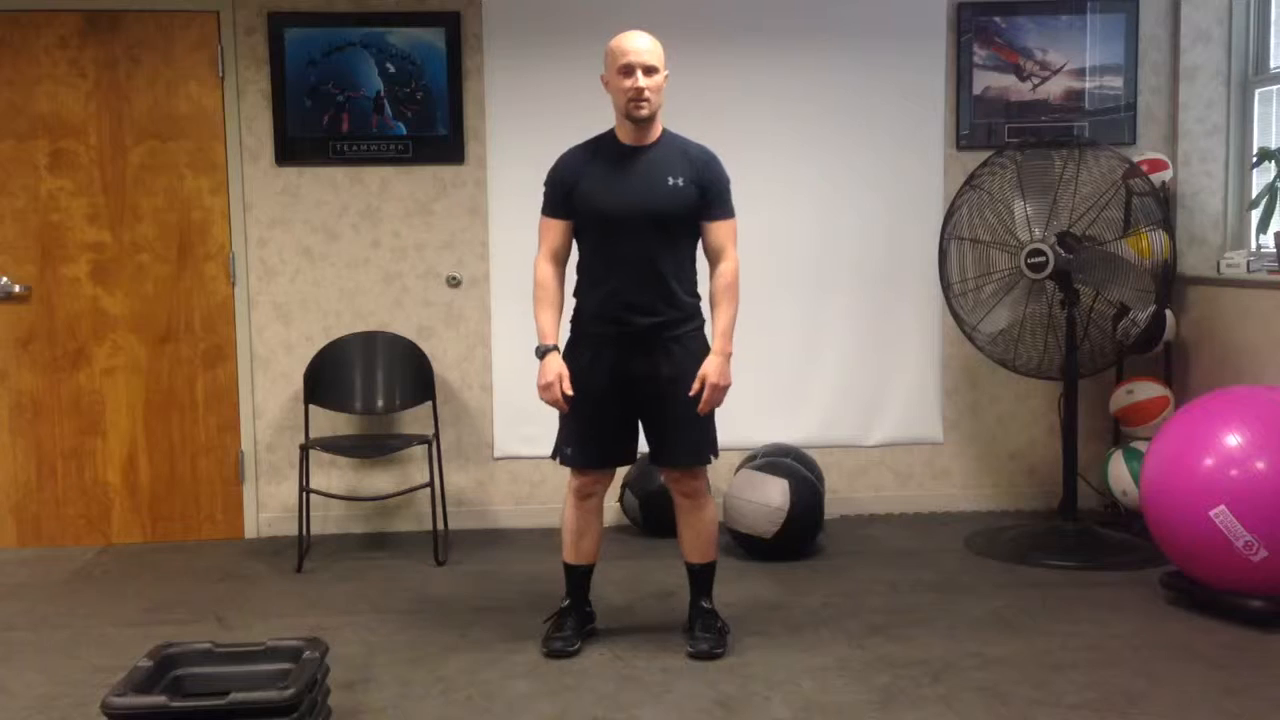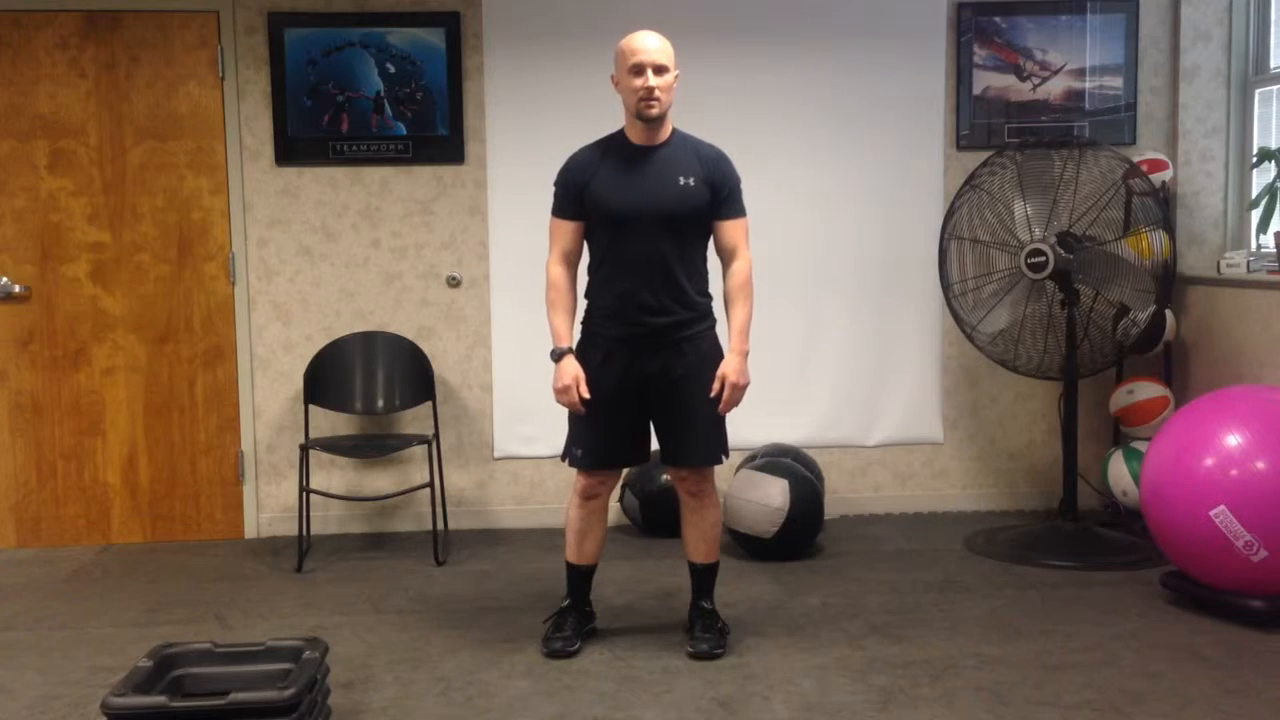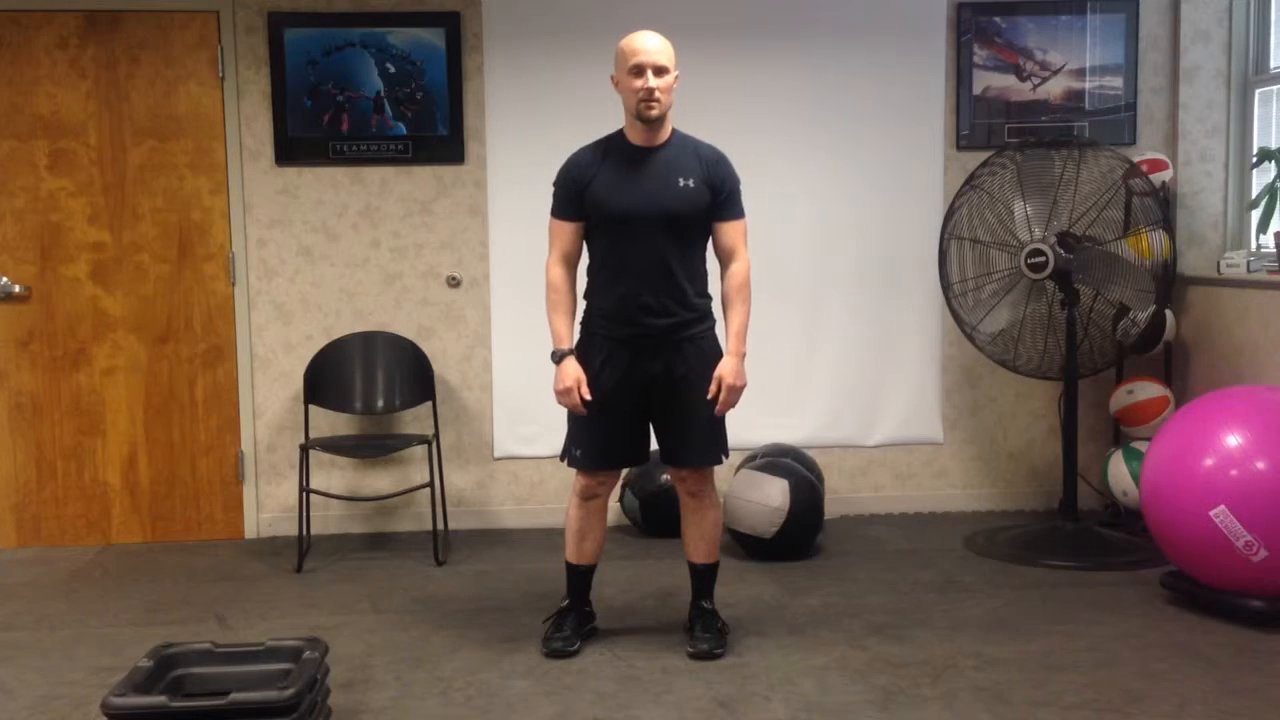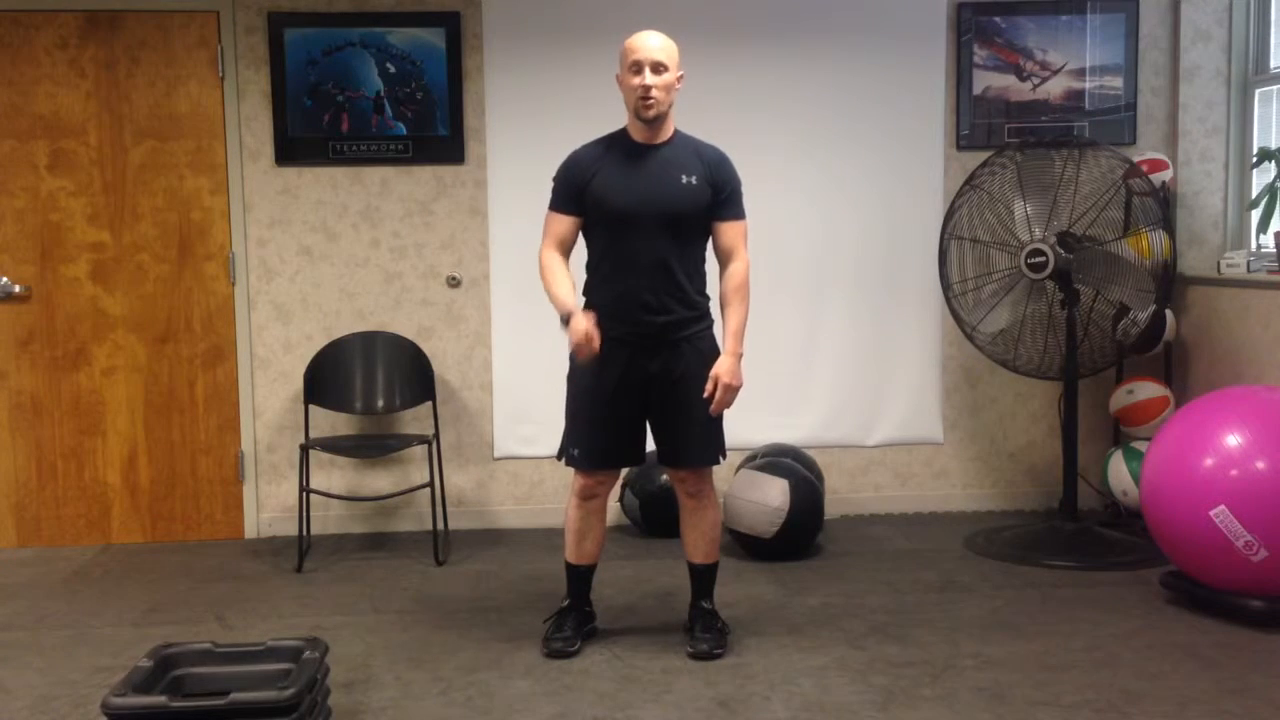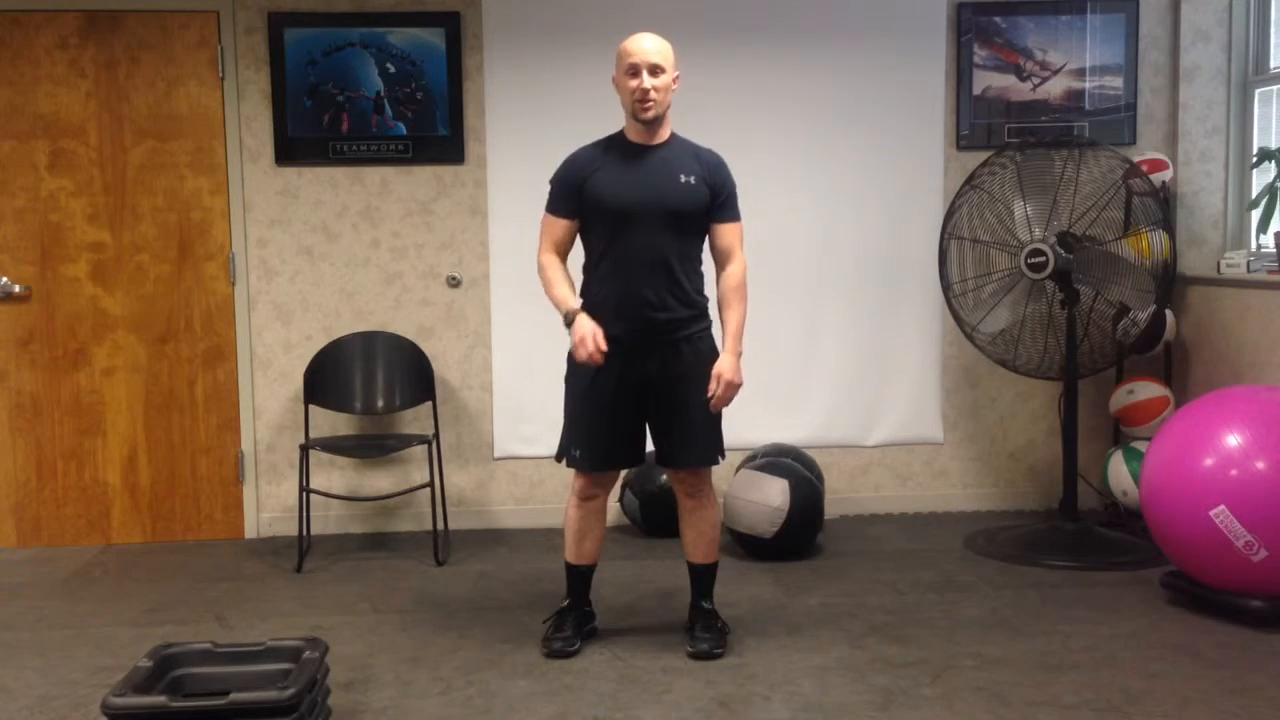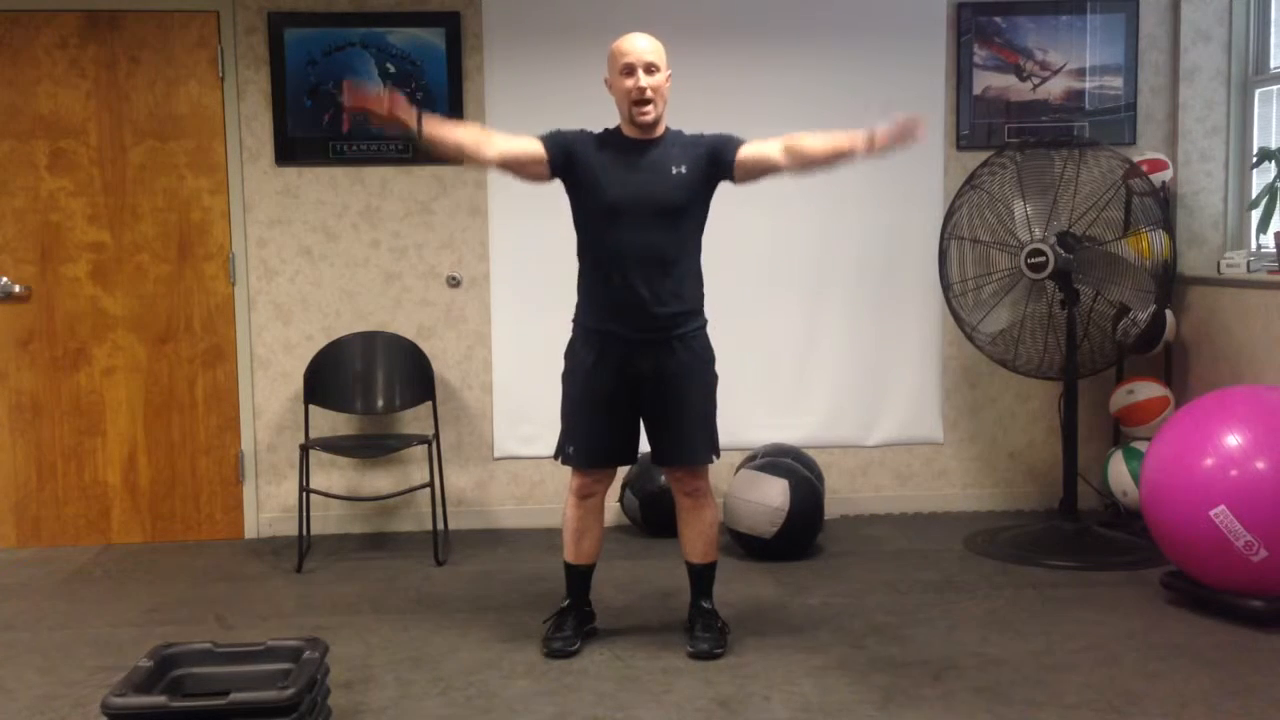
dt=0.5s
person 1, frame 1
left shoulder: (699, 164)
right shoulder: (575, 167)
left elbow: (724, 261)
right elbow: (550, 260)
left wrist: (720, 349)
right wrist: (548, 348)
left hip: (678, 347)
right hip: (596, 349)
left knee: (689, 480)
right knee: (586, 481)
left ankle: (703, 608)
right ankle: (576, 607)
person 1, frame 2
left shoulder: (708, 164)
right shoulder: (585, 168)
left elbow: (736, 259)
right elbow: (561, 262)
left wrist: (738, 349)
right wrist: (563, 352)
left hip: (689, 347)
right hip: (607, 349)
left knee: (696, 480)
right knee: (592, 482)
left ankle: (703, 607)
right ankle: (576, 607)
person 1, frame 3
left shoulder: (709, 165)
right shoulder: (584, 168)
left elbow: (735, 261)
right elbow: (561, 264)
left wrist: (734, 351)
right wrist: (564, 353)
left hip: (689, 348)
right hip: (607, 349)
left knee: (696, 481)
right knee: (591, 482)
left ankle: (703, 609)
right ankle: (575, 608)
person 1, frame 4
left shoulder: (710, 165)
right shoulder: (585, 165)
left elbow: (734, 261)
right elbow: (552, 250)
left wrist: (731, 351)
right wrist: (570, 312)
left hip: (687, 348)
right hip: (606, 349)
left knee: (695, 480)
right knee: (590, 481)
left ankle: (703, 608)
right ankle: (576, 607)
person 1, frame 5
left shoulder: (705, 167)
right shoulder: (583, 167)
left elbow: (731, 262)
right elbow: (550, 254)
left wrist: (731, 349)
right wrist: (575, 316)
left hip: (685, 348)
right hip: (604, 351)
left knee: (694, 481)
right knee: (590, 482)
left ankle: (703, 608)
right ankle: (576, 608)
person 1, frame 6
left shoulder: (702, 152)
right shoulder: (579, 152)
left elbow: (784, 153)
right elbow: (494, 147)
left wrist: (860, 143)
right wrist: (415, 122)
left hip: (680, 346)
right hip: (599, 346)
left knee: (691, 480)
right knee: (587, 481)
left ankle: (703, 608)
right ankle: (576, 607)
